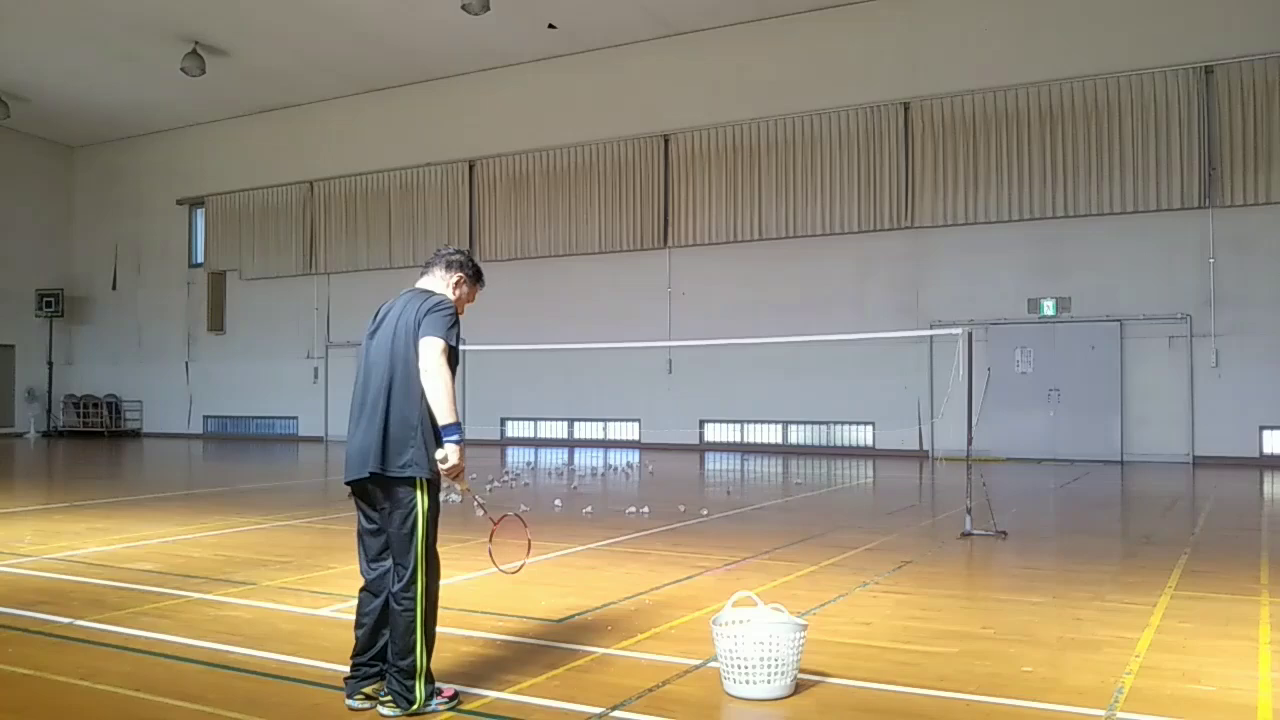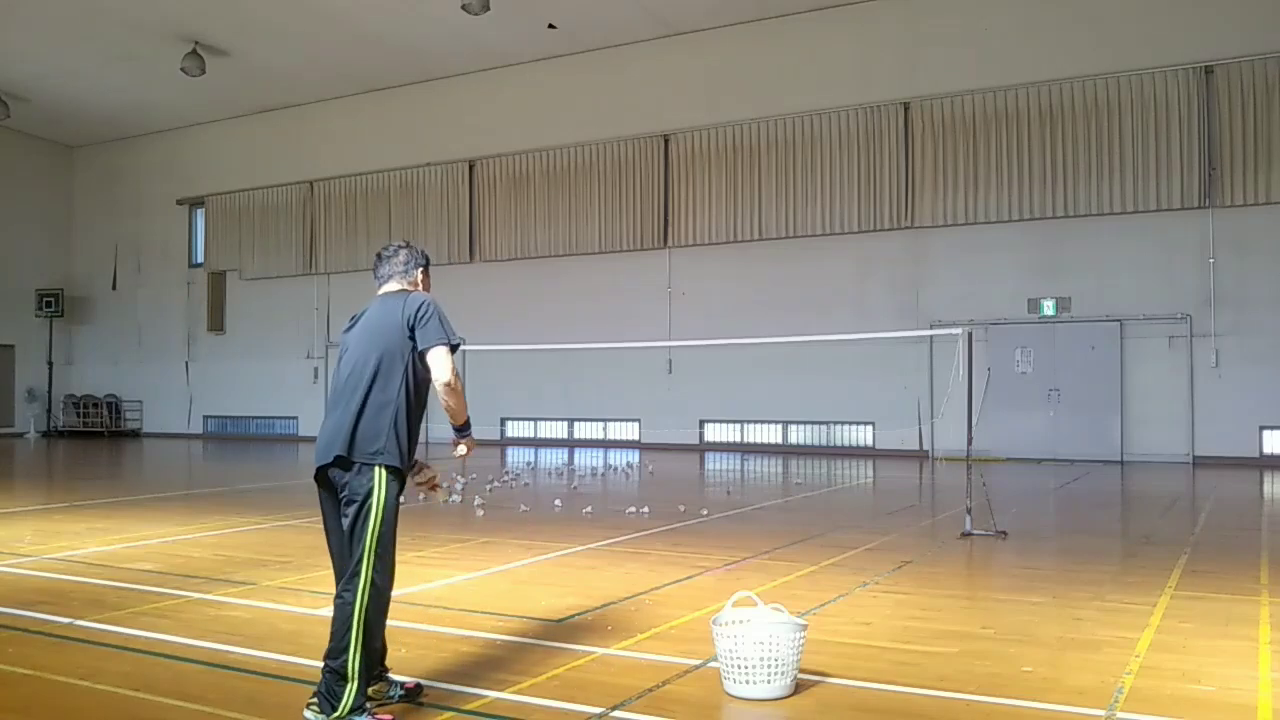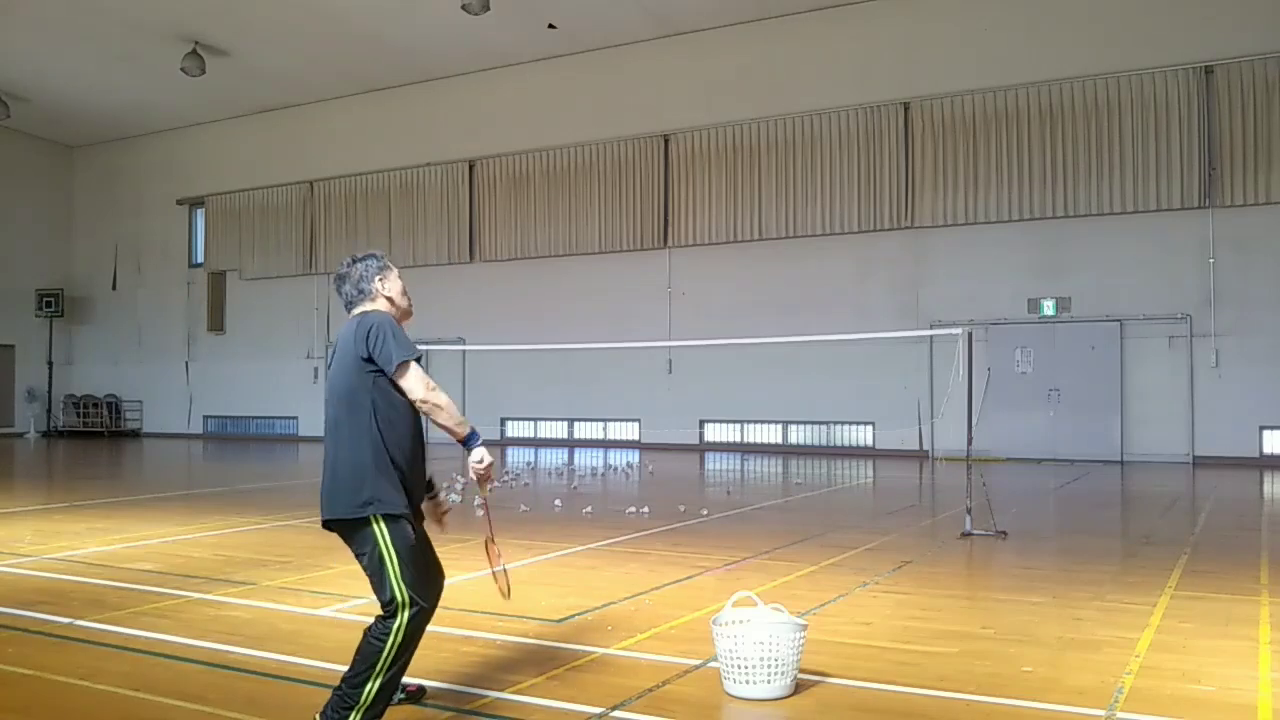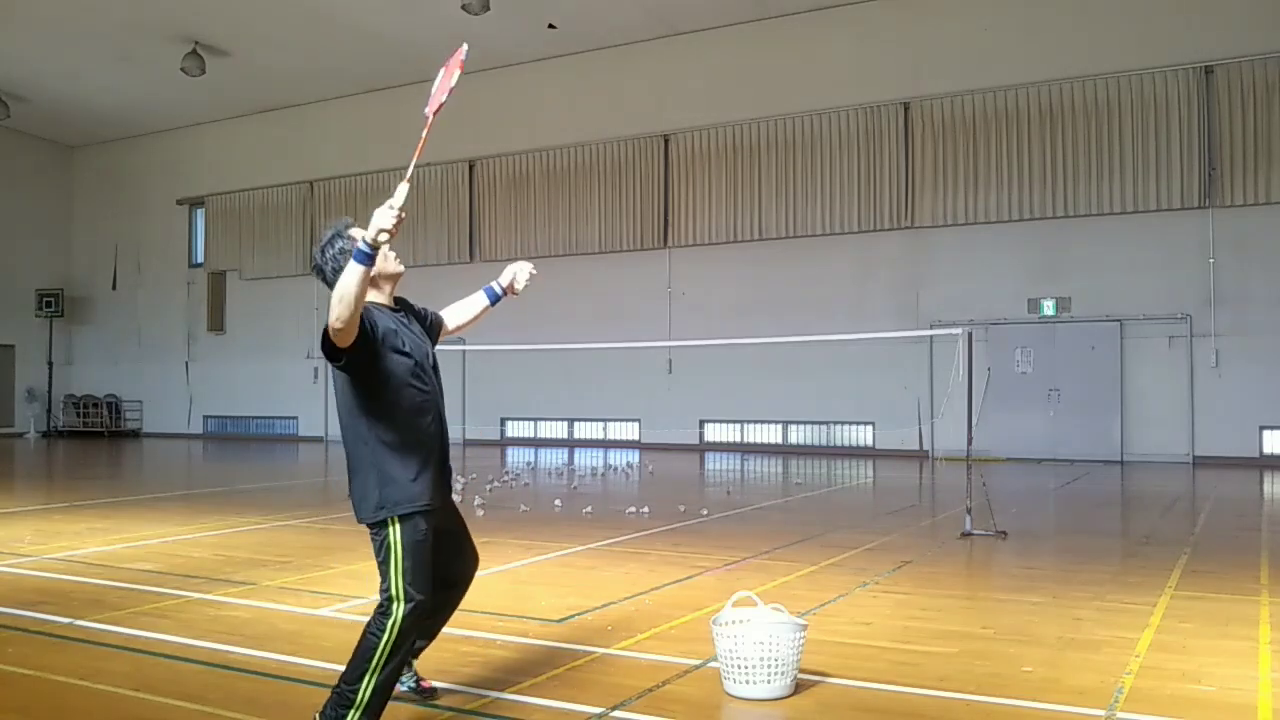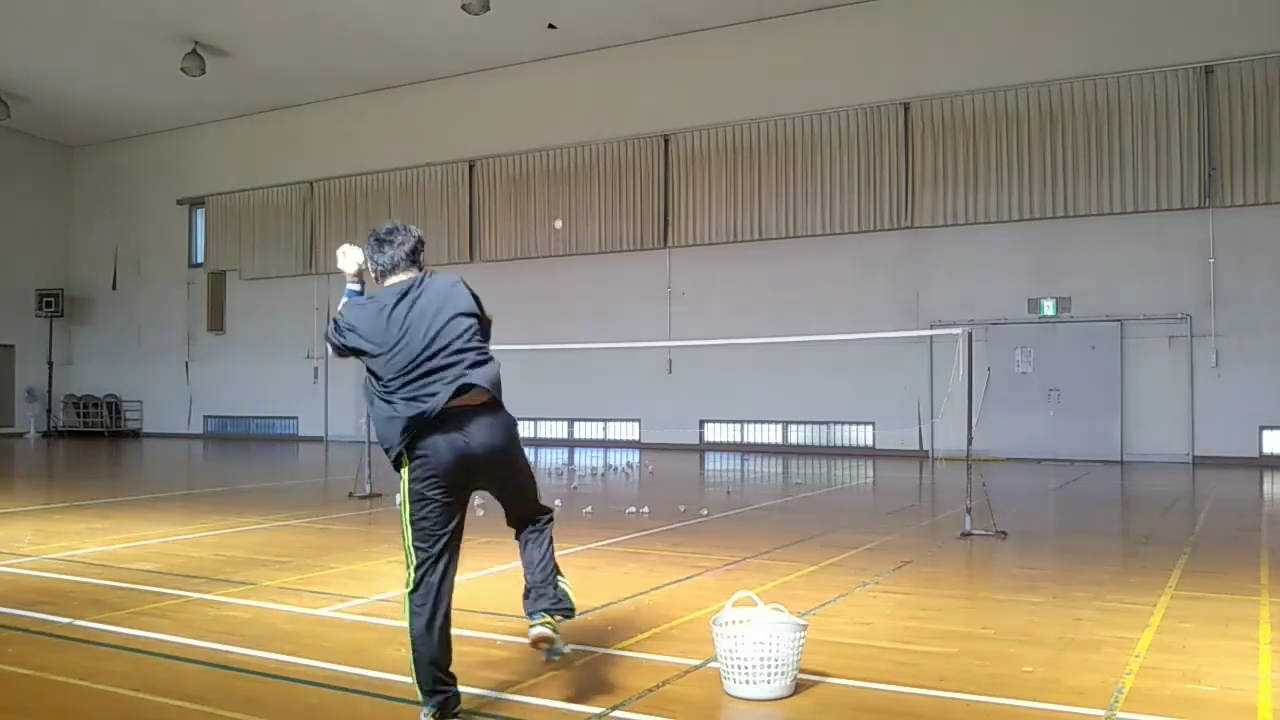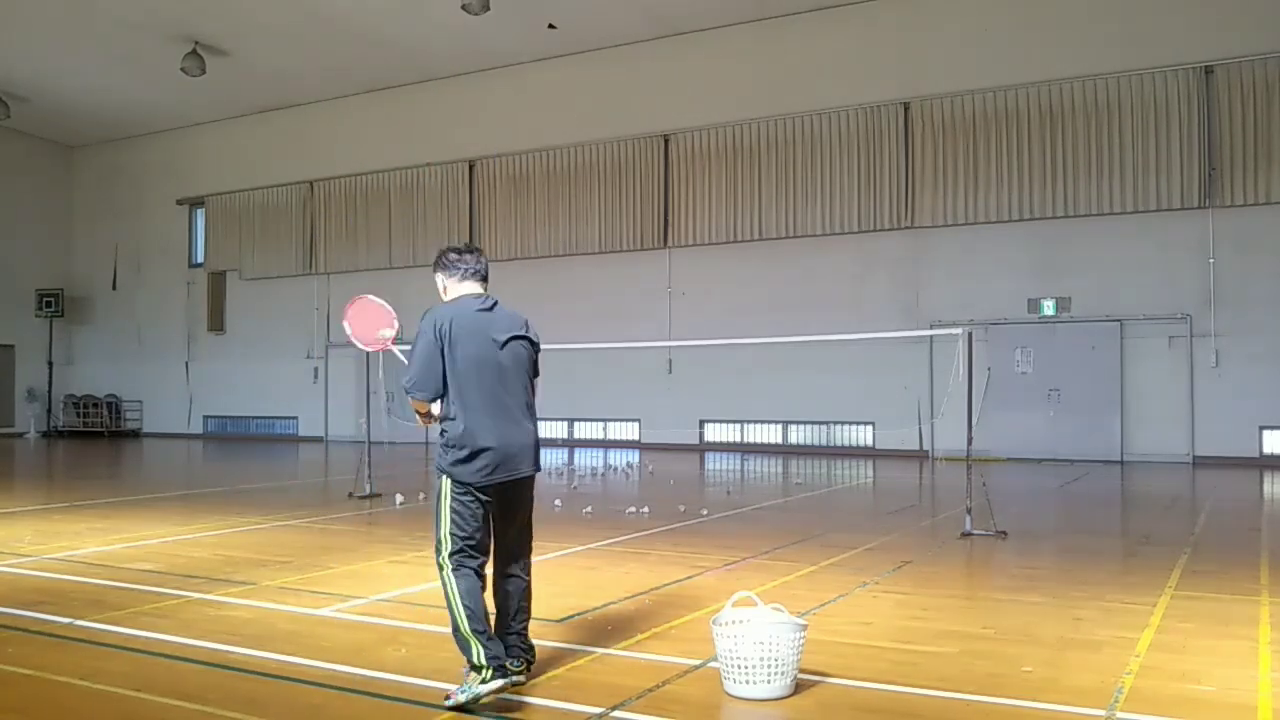
dt=0.7s
person 1, frame 1
left shoulder: (387, 311)
right shoulder: (437, 306)
right elbow: (432, 364)
right wrist: (452, 435)
left hip: (365, 458)
right hip: (403, 460)
left knee: (380, 571)
right knee: (414, 575)
left ankle: (366, 680)
person 1, frame 2
left shoulder: (361, 321)
right shoulder: (420, 306)
right elbow: (444, 376)
left wrist: (407, 461)
right wrist: (463, 429)
left hip: (332, 455)
right hip: (370, 458)
left knee: (356, 575)
right knee: (365, 578)
left ankle: (370, 678)
person 1, frame 3
left shoulder: (367, 340)
right shoulder: (371, 326)
right elbow: (423, 395)
left wrist: (427, 489)
right wrist: (474, 442)
left hip: (386, 496)
right hip: (369, 500)
left knee: (424, 585)
right knee: (405, 605)
person 1, frame 4
left shoulder: (404, 313)
right shoulder: (358, 325)
left elbow: (446, 321)
right elbow: (338, 321)
left wrist: (499, 288)
right wrist: (370, 243)
left hip: (428, 485)
right hip: (392, 489)
left knee: (458, 570)
right knee: (405, 602)
left ankle: (397, 666)
person 1, frame 5
left shoulder: (359, 316)
right shoulder: (452, 288)
left elbow: (342, 333)
right elbow: (483, 334)
left wrist: (350, 283)
left hip: (427, 448)
right hip: (488, 427)
left knee: (428, 574)
right knee: (531, 519)
right ankle: (545, 608)
person 1, frame 6
left shoulder: (439, 319)
right shoulder: (519, 323)
left elbow: (421, 396)
left wrist: (432, 410)
left hip: (468, 460)
right hip: (520, 456)
left knee: (458, 561)
right knee: (514, 560)
left ankle: (484, 665)
right ankle: (514, 656)
